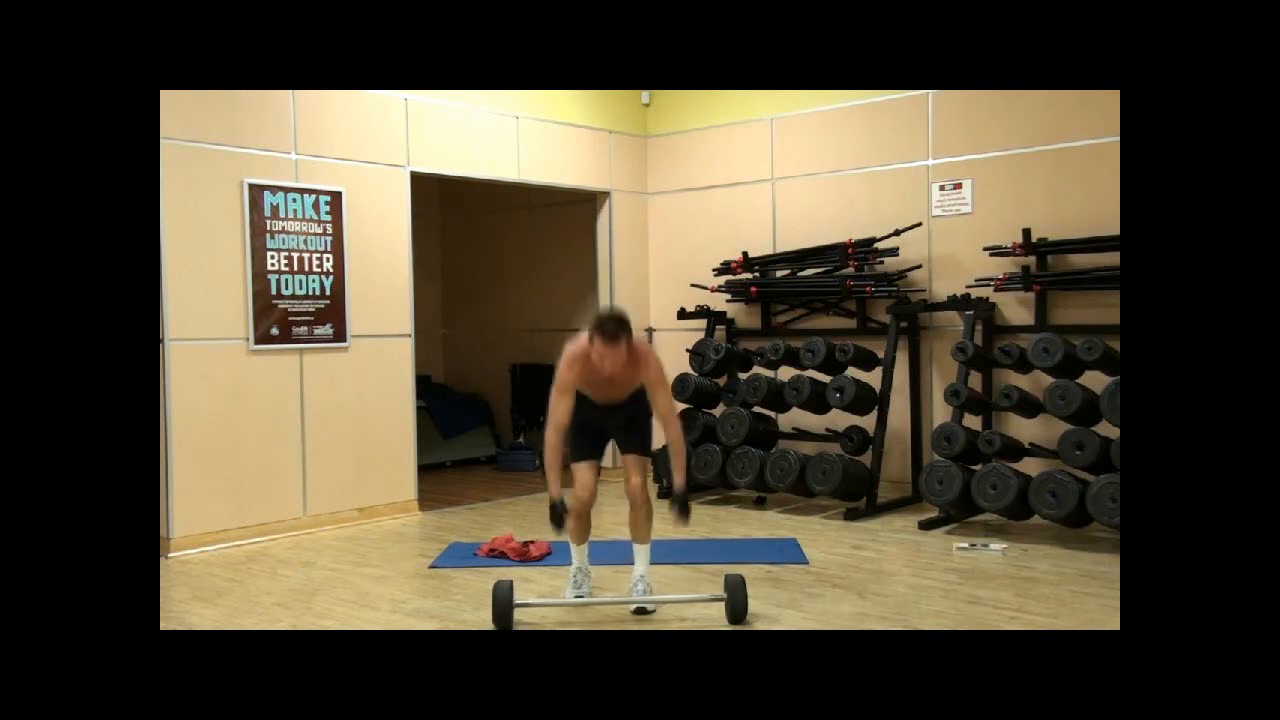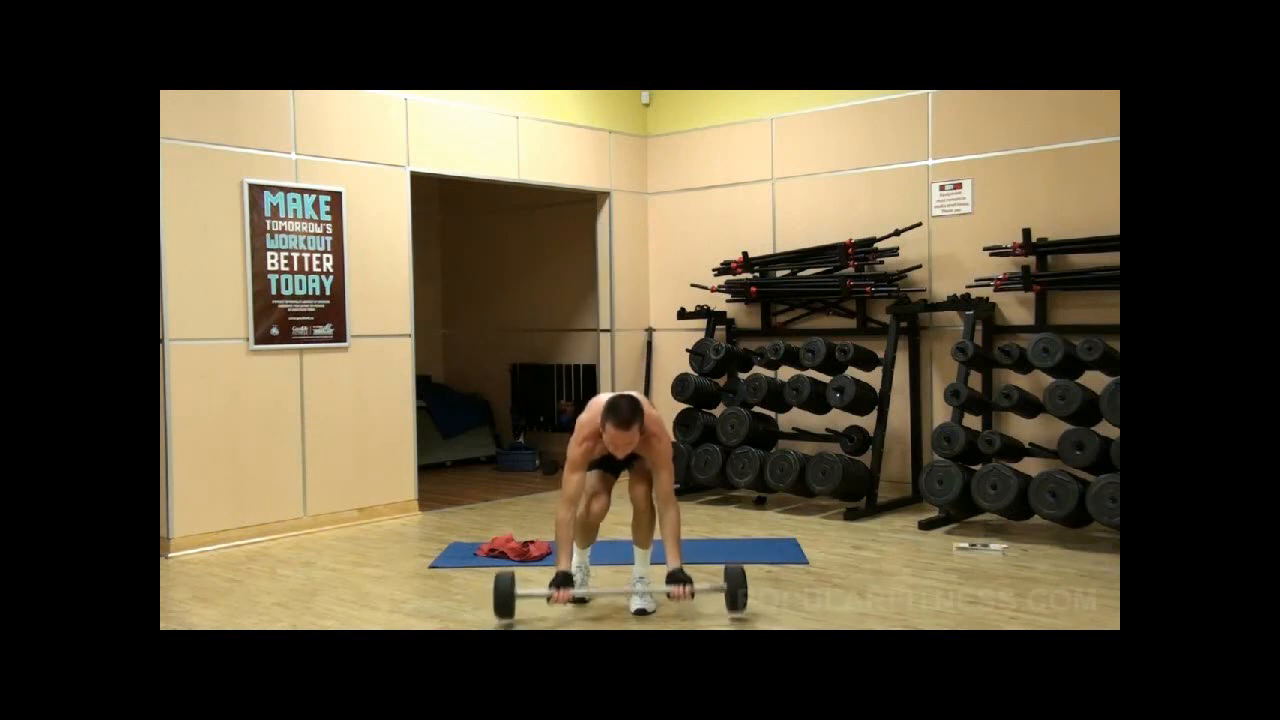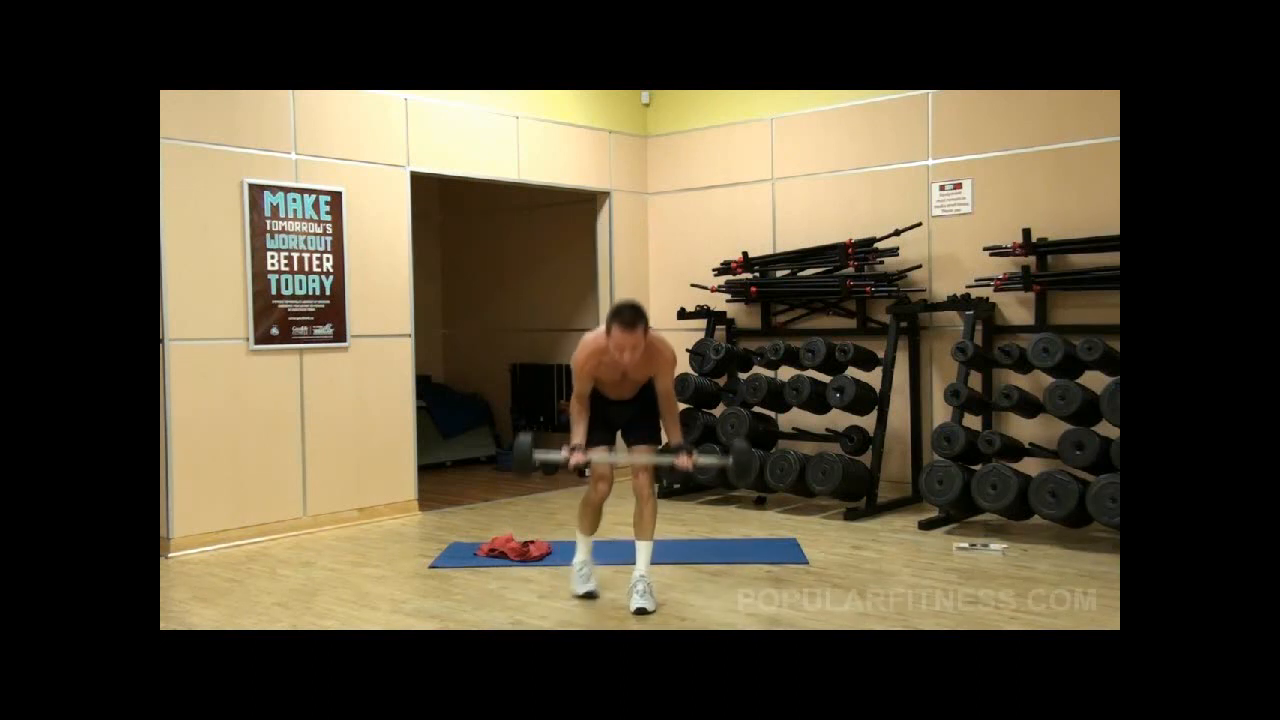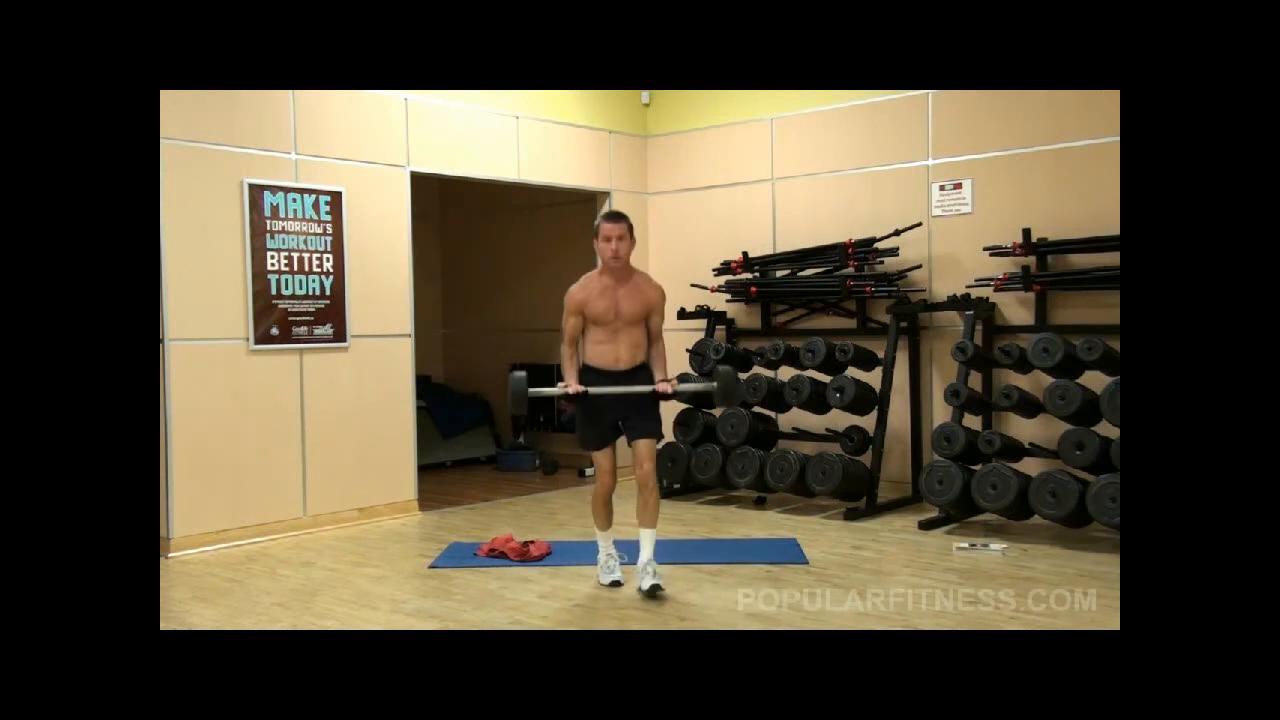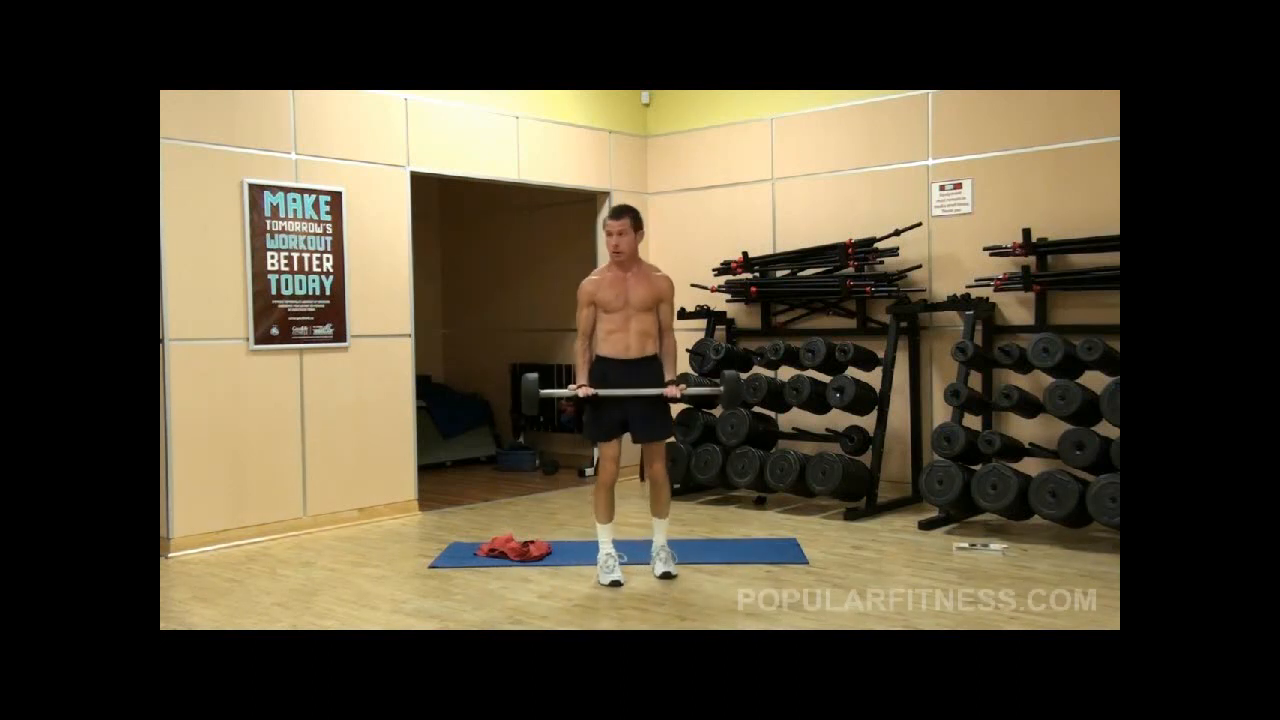
dt=0.5s
person 1, frame 1
left shoulder: (645, 358)
right shoulder: (573, 359)
left elbow: (671, 422)
right elbow: (555, 429)
left wrist: (679, 486)
right wrist: (555, 496)
left hip: (633, 409)
right hip: (586, 411)
left knee: (636, 488)
right knee: (583, 494)
left ankle: (641, 577)
right ankle: (578, 569)
person 1, frame 2
left shoulder: (657, 437)
right shoulder: (585, 436)
left elbow: (667, 504)
right elbow: (567, 505)
left wrist: (675, 569)
right wrist: (562, 571)
left hip: (642, 453)
right hip: (599, 454)
left knee: (642, 496)
right knee: (596, 505)
left ankle: (641, 577)
right ankle: (579, 566)
person 1, frame 3
left shoulder: (663, 352)
right shoulder: (588, 351)
left elbow: (667, 399)
right elbow: (579, 399)
left wrist: (677, 444)
right wrist: (577, 444)
left hip: (641, 400)
right hip: (599, 403)
left knee: (644, 481)
right knee: (600, 483)
left ankle: (641, 577)
right ankle: (582, 557)
person 1, frame 4
left shoulder: (651, 291)
right shoulder: (579, 293)
left elbow: (656, 340)
right elbow: (570, 344)
left wrist: (661, 377)
right wrist: (571, 378)
left hip: (638, 383)
right hip: (595, 384)
left knee: (646, 473)
right knee: (605, 479)
left ankle: (646, 561)
right ankle: (606, 554)
person 1, frame 5
left shoulder: (660, 282)
right shoulder: (592, 285)
left elbow: (667, 335)
right elbow: (583, 339)
left wrist: (671, 378)
right wrist: (582, 380)
left hip: (648, 374)
right hip: (606, 374)
left knee: (656, 467)
right knee: (607, 470)
left ankle: (660, 545)
right ankle: (606, 552)
